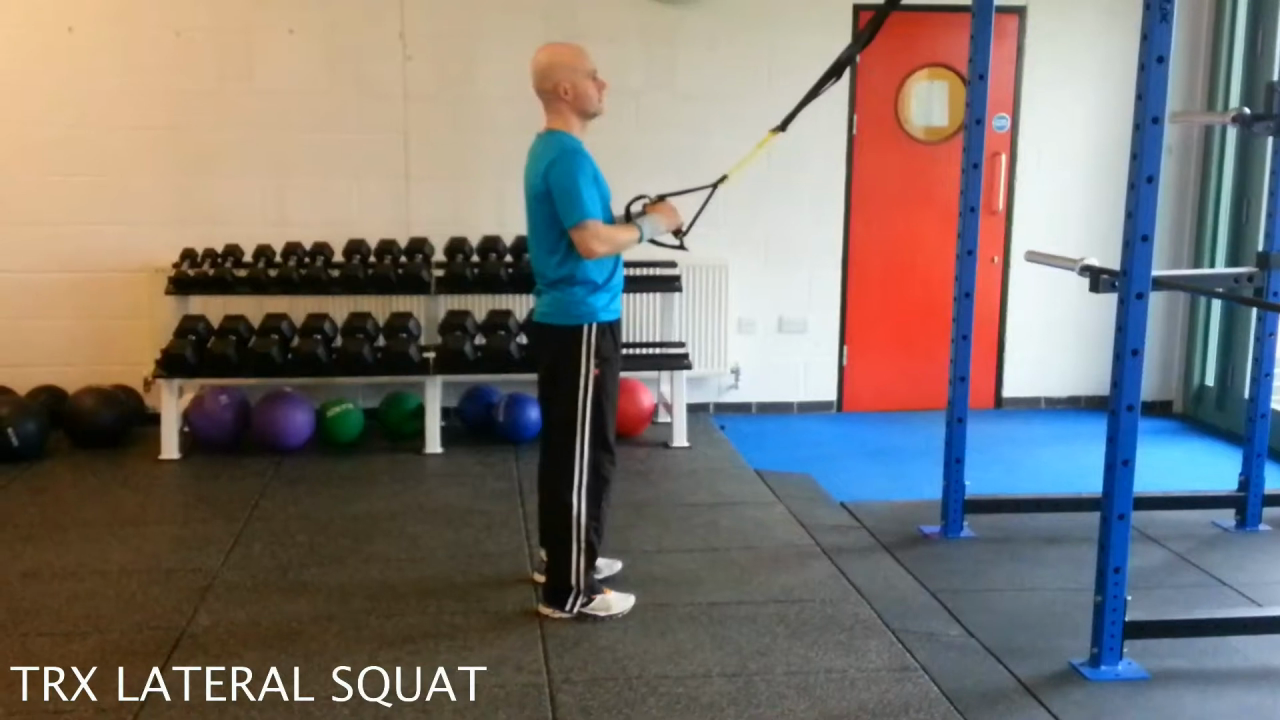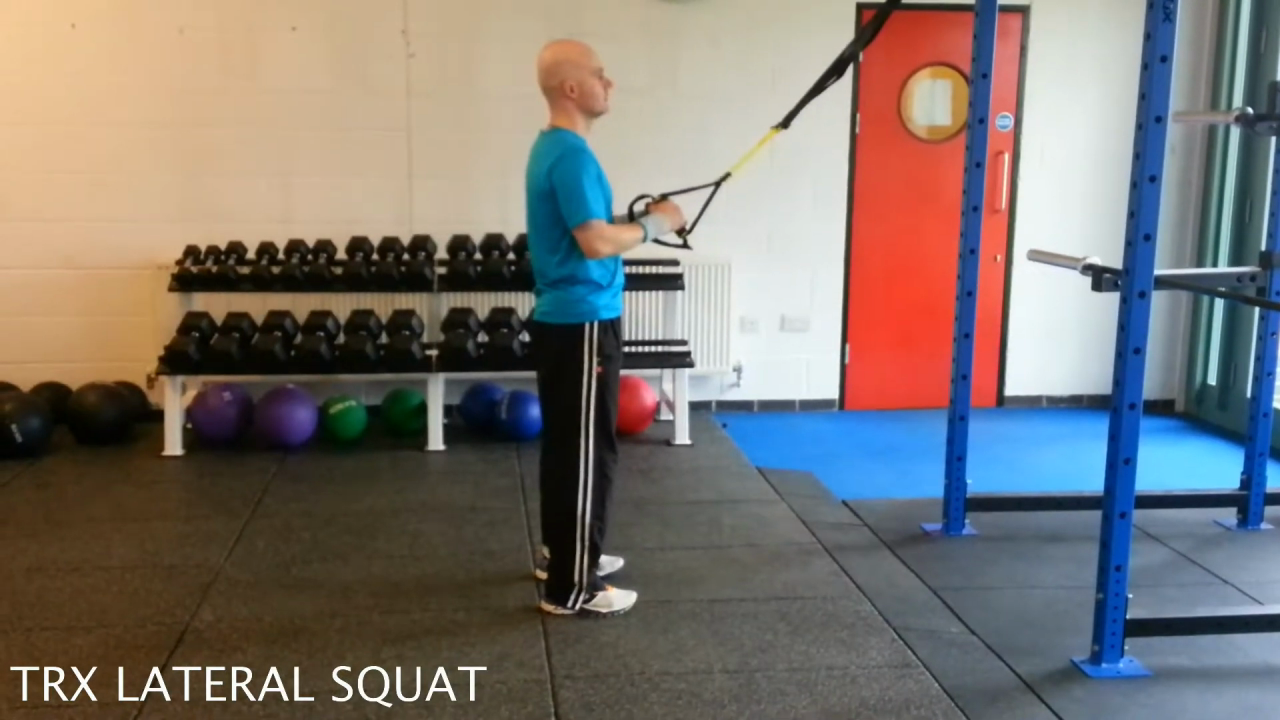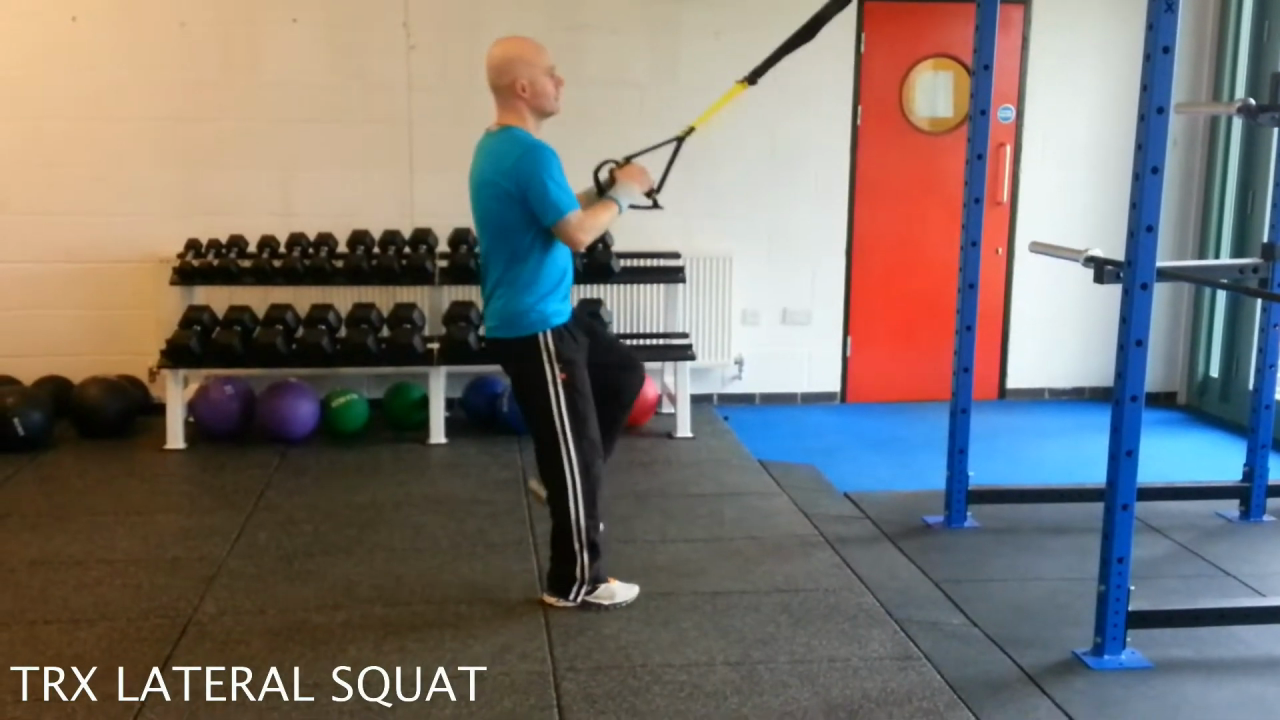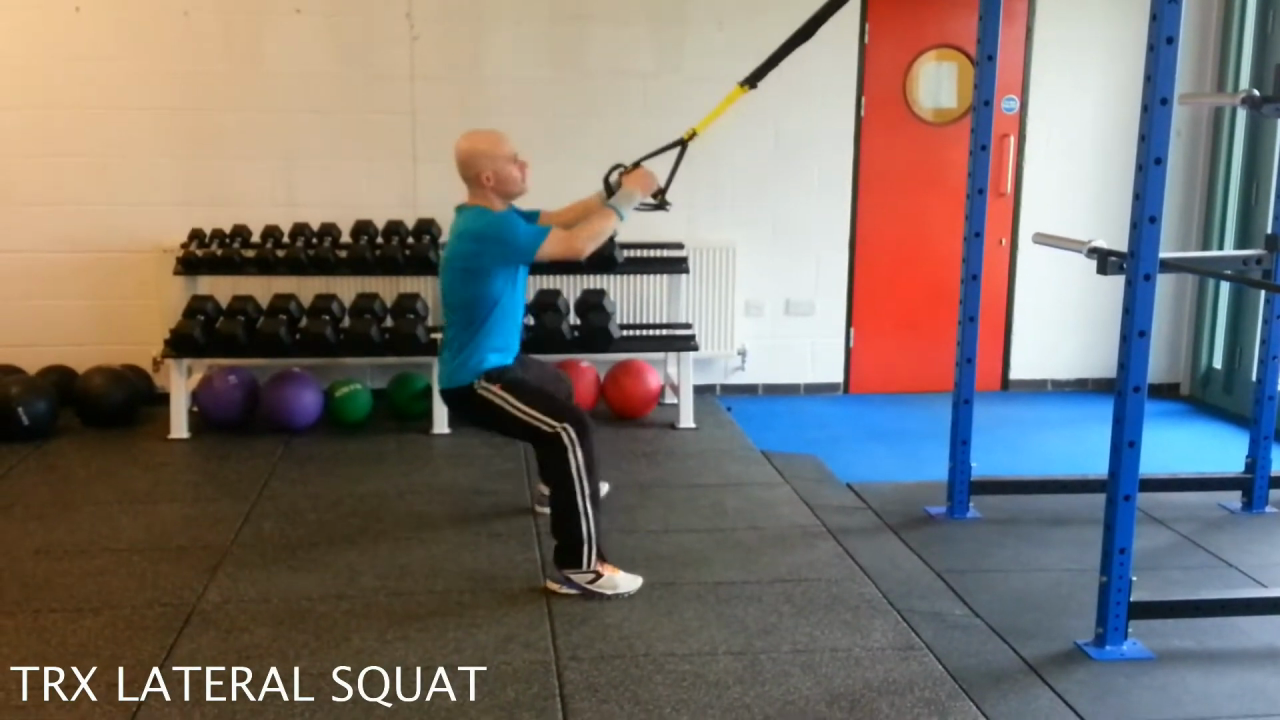
dt=1s
person 1, frame 1
left shoulder: (552, 150)
right shoulder: (567, 156)
right elbow: (592, 242)
left wrist: (634, 220)
right wrist: (651, 225)
left hip: (567, 320)
right hip: (580, 325)
left knee: (566, 450)
right knee: (584, 456)
left ankle: (561, 558)
right ankle: (569, 589)
person 1, frame 2
left shoulder: (552, 147)
right shoulder: (571, 155)
right elbow: (595, 242)
left wrist: (636, 219)
right wrist: (653, 224)
left hip: (564, 318)
right hip: (581, 324)
left knee: (566, 447)
right knee: (588, 454)
left ankle: (563, 553)
right ankle: (571, 586)
person 1, frame 3
left shoulder: (496, 147)
right shoulder: (529, 154)
right elbow: (577, 234)
left wrist: (601, 191)
right wrist: (623, 193)
left hip: (540, 316)
right hip: (535, 329)
left knee: (625, 375)
right knee: (575, 451)
left ankle: (573, 514)
right ankle: (574, 582)
person 1, frame 4
left shoulder: (491, 217)
right shoulder: (487, 229)
left elbow: (557, 220)
right elbow: (574, 244)
left wrist: (613, 192)
right wrist: (627, 198)
left hip: (492, 362)
right hip: (476, 379)
left knee: (557, 386)
right knee: (572, 430)
left ankle: (559, 488)
right ankle: (578, 568)
